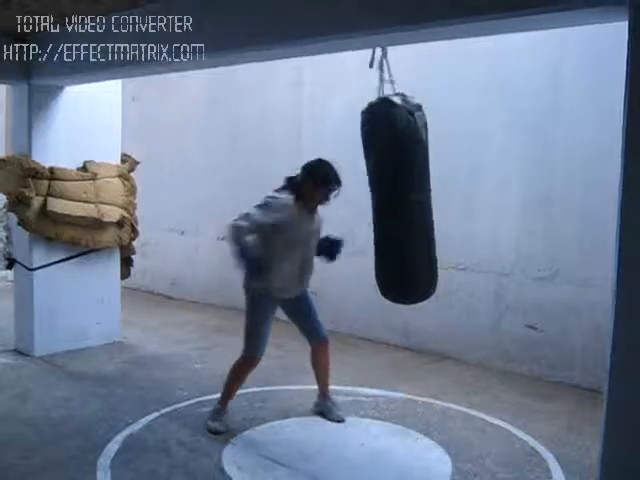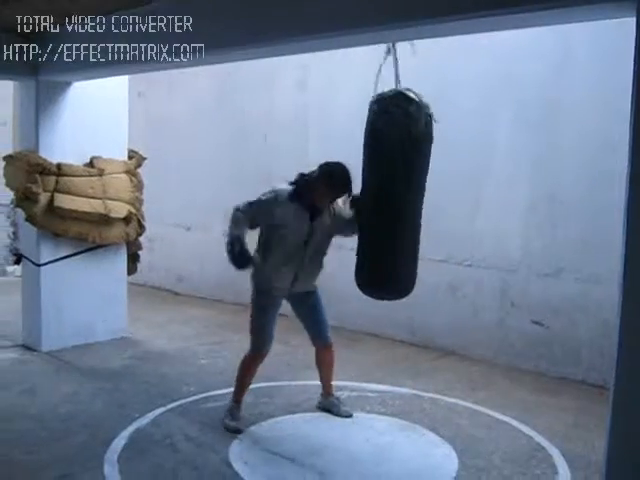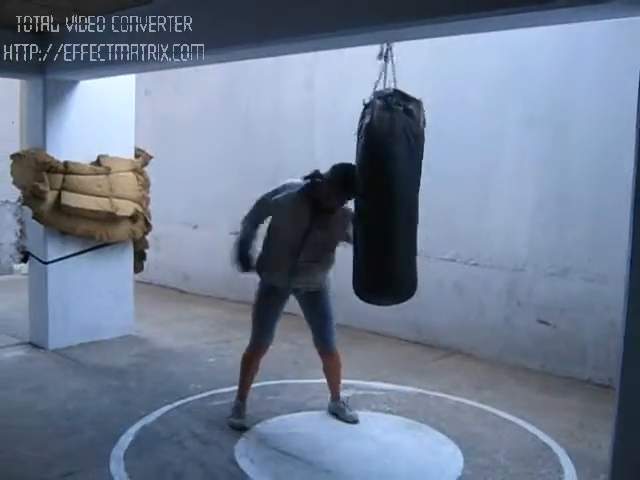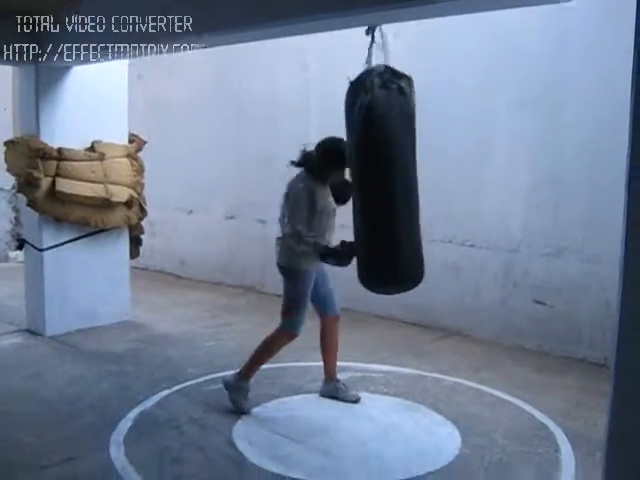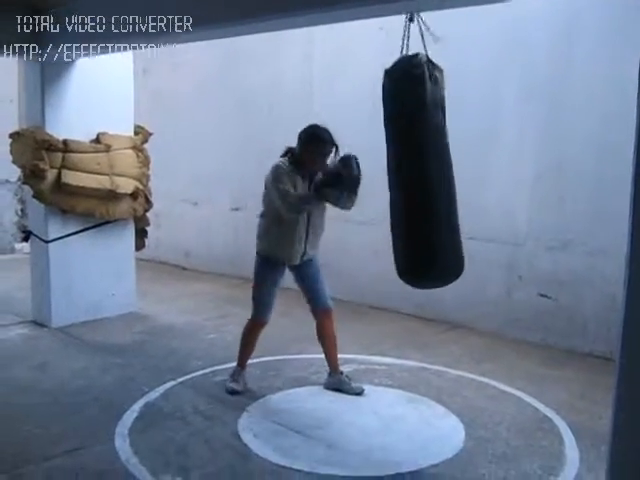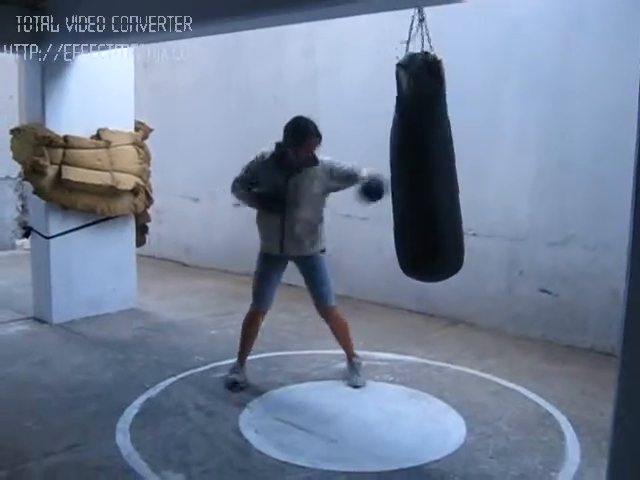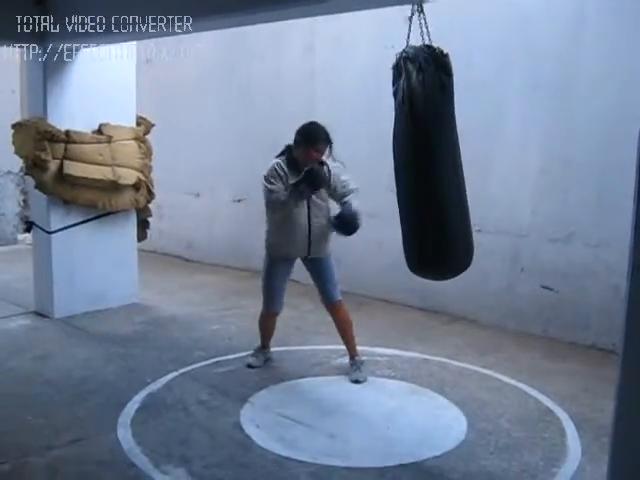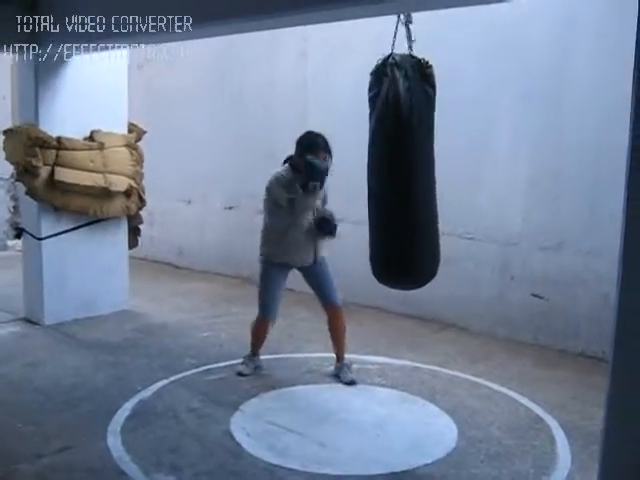
dt=0.4s
person 1, frame 1
left shoulder: (308, 210)
right shoulder: (278, 204)
right elbow: (240, 227)
left wrist: (323, 244)
right wrist: (250, 258)
left hip: (294, 289)
right hip: (264, 290)
left knee: (321, 342)
right knee: (252, 356)
left ankle: (323, 400)
right ankle: (220, 409)
person 1, frame 2
left shoulder: (330, 210)
right shoulder: (279, 199)
left elbow: (350, 226)
right elbow: (241, 214)
left wrist: (356, 211)
right wrist: (235, 242)
left hip: (304, 286)
right hip: (268, 284)
left knee: (324, 344)
right knee: (259, 351)
left ankle: (327, 396)
right ankle: (234, 406)
person 1, frame 3
left shoulder: (342, 216)
right shoulder: (291, 193)
right elbow: (255, 215)
right wrist: (243, 245)
left hip: (313, 286)
right hip: (274, 278)
left knee: (328, 350)
right knee: (259, 345)
left ankle: (336, 401)
right ankle: (240, 403)
person 1, frame 4
left shoulder: (315, 181)
right shoulder: (305, 186)
right elbow: (298, 235)
left wrist: (342, 193)
right wrist: (329, 252)
left hip: (311, 261)
right hip: (298, 263)
left knee: (332, 318)
right knee: (289, 330)
left ankle: (331, 382)
right ankle: (240, 380)
person 1, frame 5
left shoulder: (320, 173)
right shoulder: (281, 171)
left elbow: (346, 202)
right elbow: (291, 207)
right wrist: (320, 189)
left hip: (305, 254)
right hip: (273, 253)
left knee: (324, 312)
right knee: (260, 318)
left ankle: (335, 374)
right ankle: (239, 371)
person 1, frame 6
left shoulder: (322, 168)
right shoulder: (265, 162)
left elbow: (354, 174)
right elbow: (238, 187)
left wrist: (368, 179)
right wrist: (257, 198)
left hip: (309, 249)
right hip: (272, 248)
left knee: (328, 309)
right knee: (258, 309)
left ankle: (353, 361)
right ankle: (239, 365)
person 1, frame 7
left shoulder: (327, 168)
right shoulder: (278, 169)
left elbow: (346, 191)
right elbow: (274, 205)
left wrist: (348, 210)
right wrist: (300, 187)
left hip: (317, 248)
right hip: (280, 248)
left knee: (335, 303)
right knee: (271, 309)
left ankle: (355, 359)
right ankle: (264, 349)
person 1, frame 8
left shoulder: (314, 179)
right shoulder: (281, 179)
right elbow: (299, 211)
left wrist: (327, 222)
right wrist: (312, 183)
left hip: (311, 255)
right hip: (278, 257)
left knee: (335, 307)
right knee: (267, 316)
left ankle: (341, 363)
right ankle: (253, 357)
